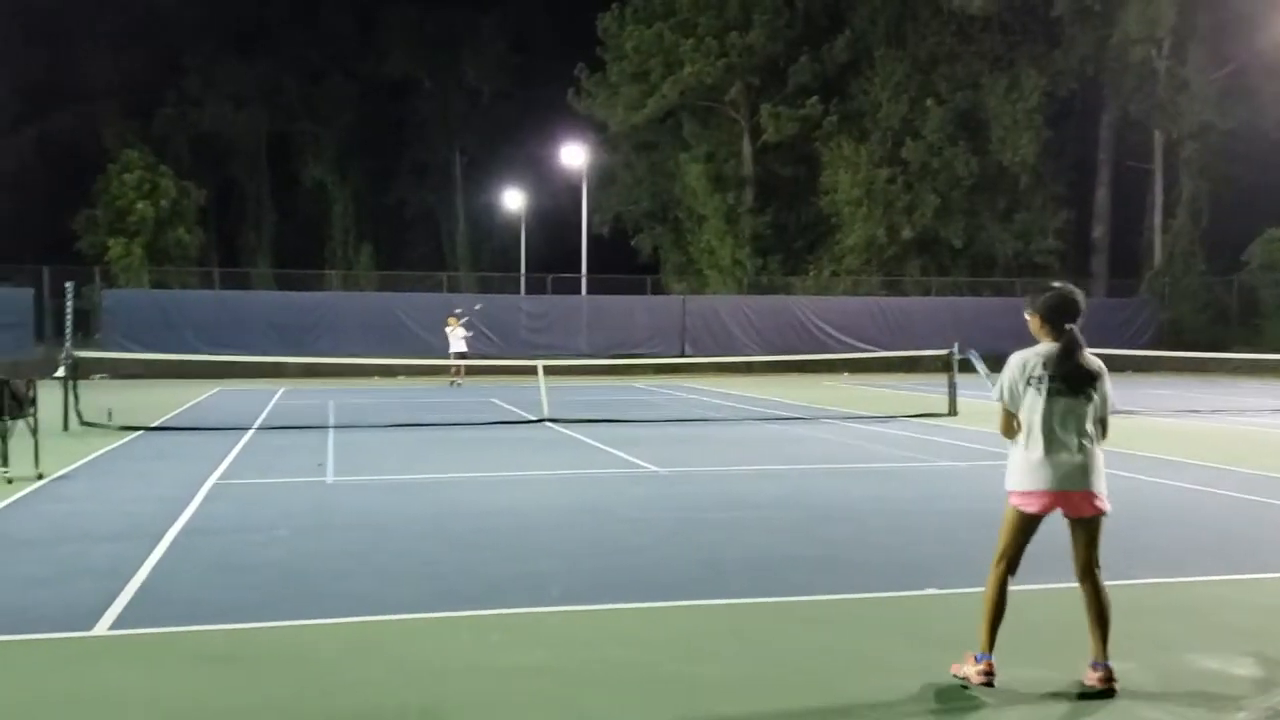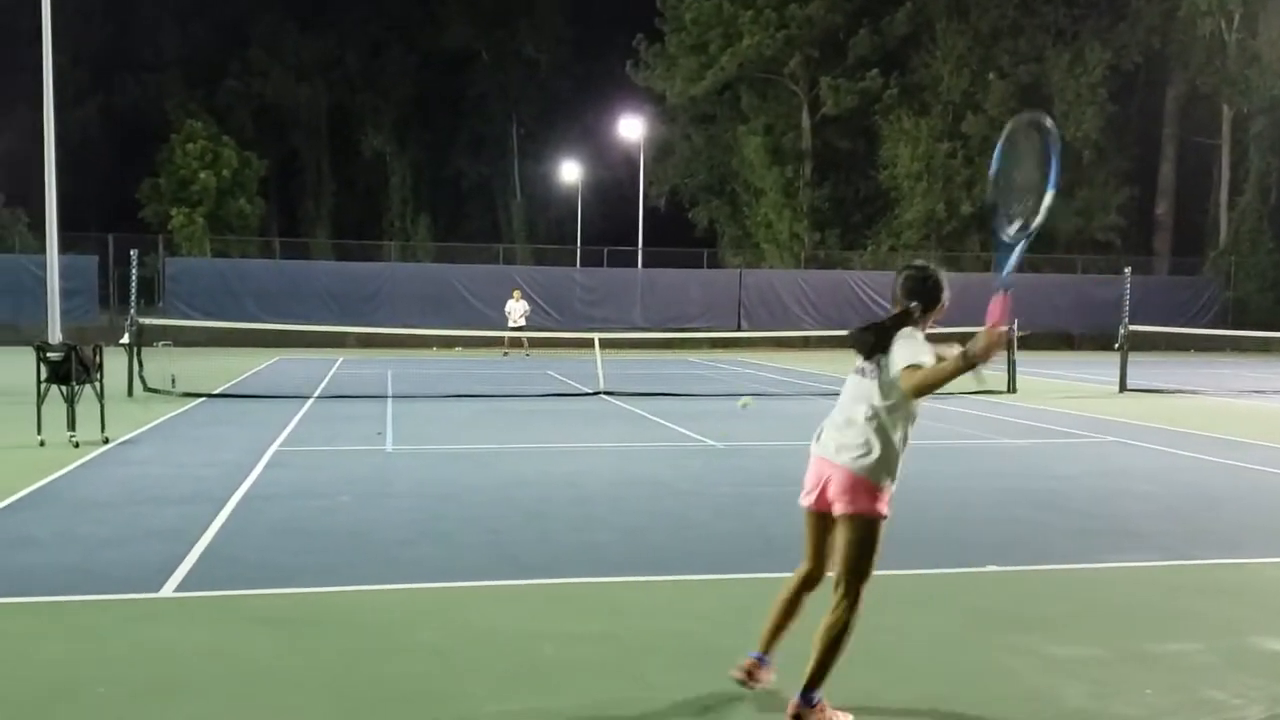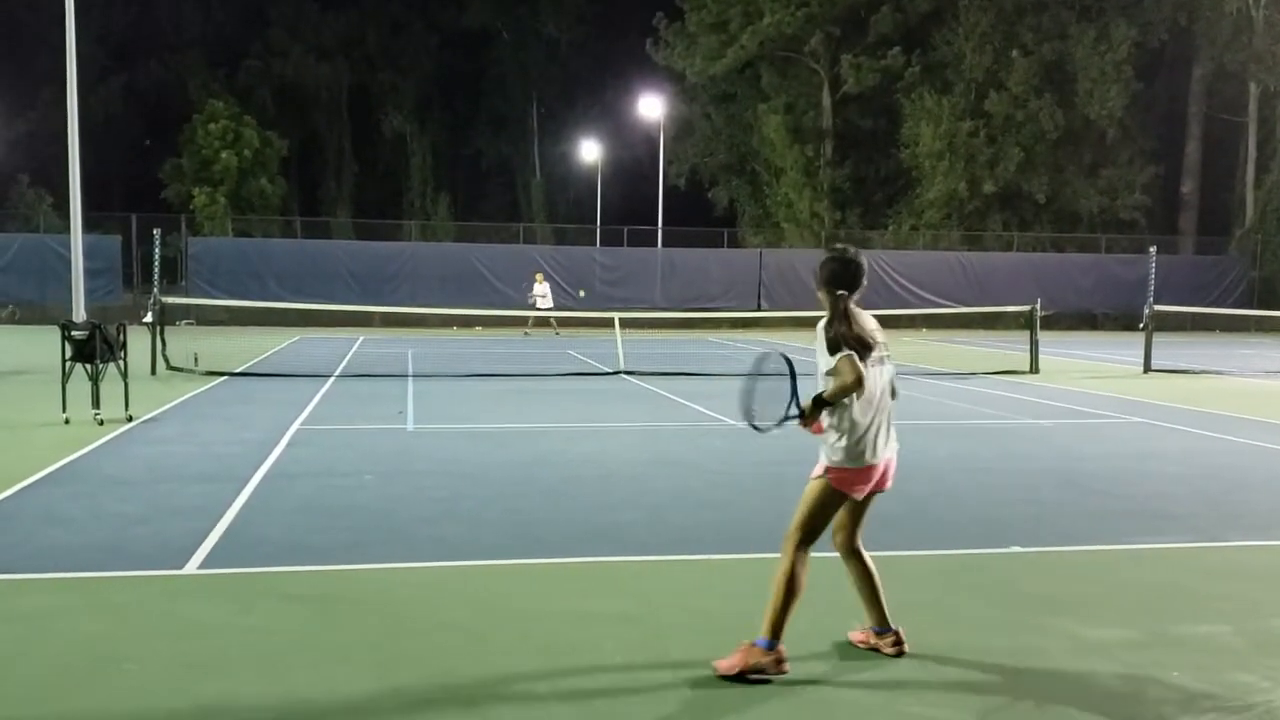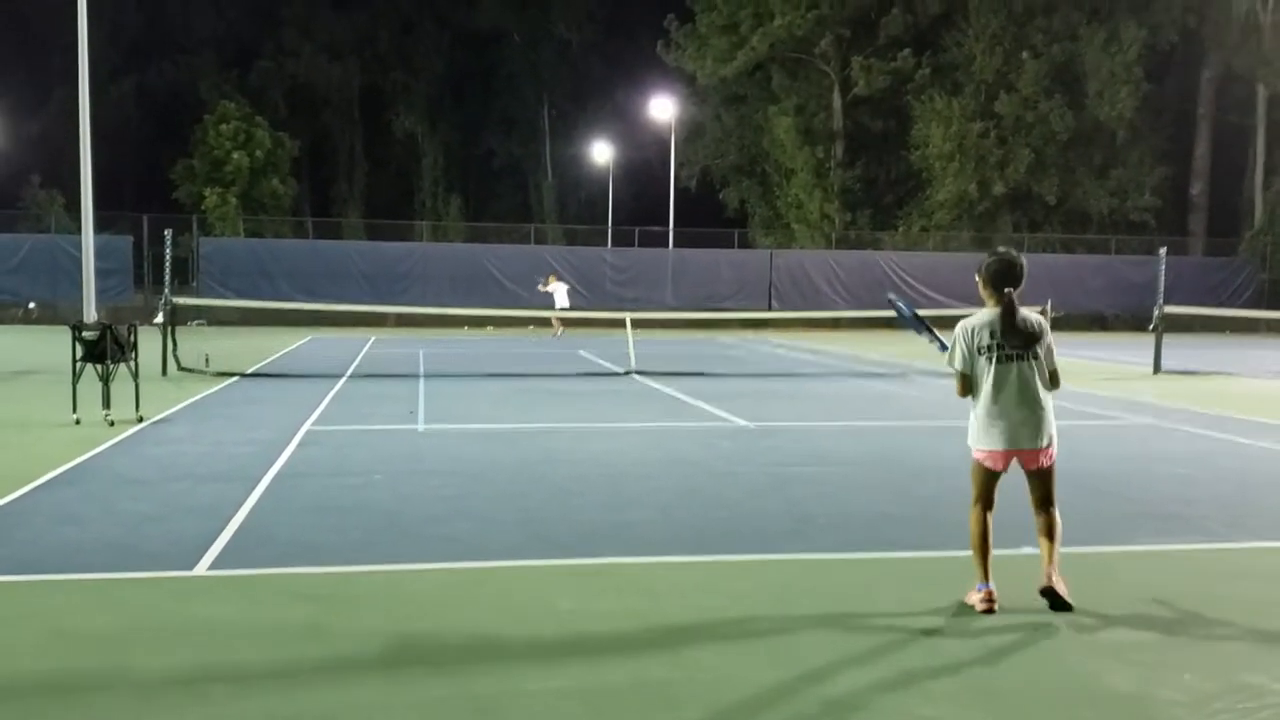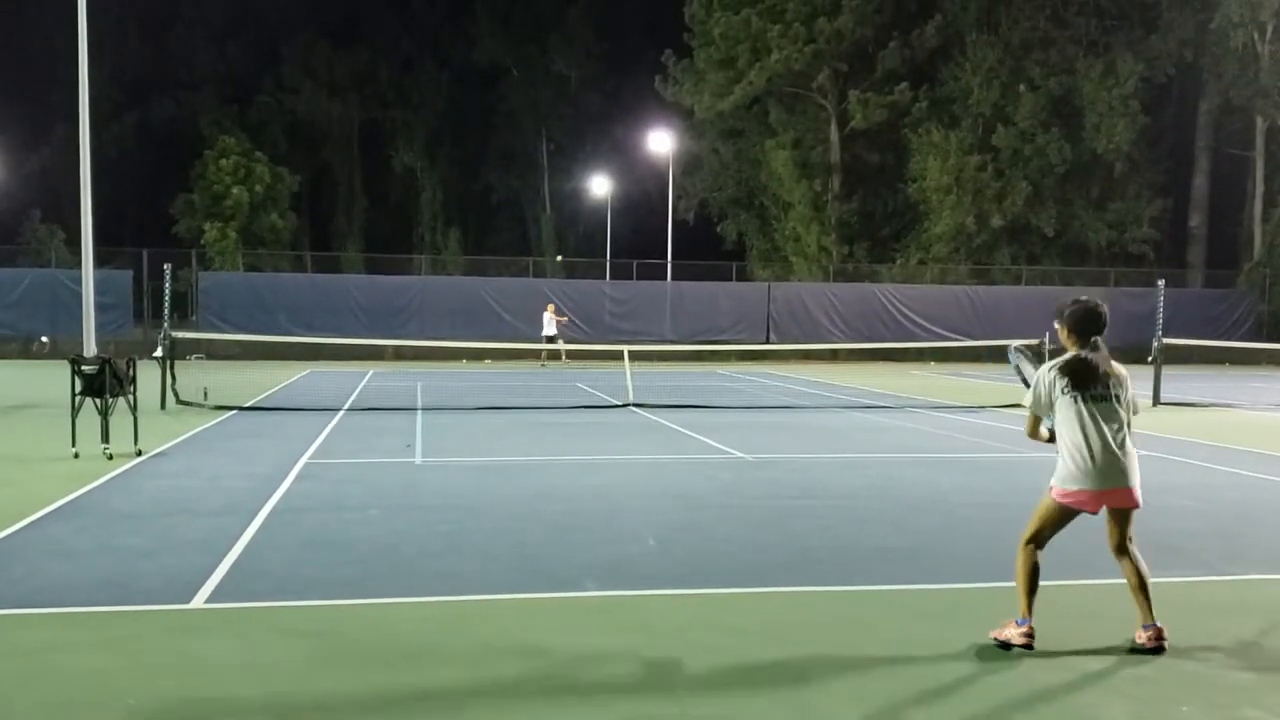
dt=1s
person 1, frame 1
left shoulder: (1021, 363)
right shoulder: (1094, 367)
left elbow: (1008, 429)
right elbow: (1100, 430)
left hip: (1034, 480)
right hip: (1084, 481)
left knee: (1003, 568)
right knee: (1089, 573)
left ankle: (983, 662)
right ankle: (1100, 667)
person 1, frame 2
left shoulder: (885, 335)
right shoulder: (910, 340)
right elbow: (909, 386)
left wrist: (961, 354)
right wrist: (969, 357)
left hip: (825, 459)
right hip: (858, 474)
left knee: (813, 570)
right knee: (847, 594)
left ankle: (756, 660)
person 1, frame 3
left shoulder: (831, 326)
right shoulder: (869, 325)
left elbow: (854, 382)
right elbow: (888, 390)
left wrist: (816, 406)
left hip: (848, 457)
right hip: (881, 452)
left knee: (795, 548)
right knee: (847, 543)
left ankle: (765, 649)
right ankle: (884, 632)
person 1, frame 4
left shoulder: (969, 328)
right shoulder: (1038, 324)
left elbow: (963, 389)
right elbow: (1054, 382)
left hip: (991, 433)
right hip: (1036, 431)
left knee: (981, 506)
right knee: (1046, 507)
left ankle: (984, 589)
right ankle: (1051, 574)
person 1, frame 5
left shoulder: (1050, 372)
right shoulder: (1118, 373)
left elbow: (1033, 431)
right elbow: (1125, 426)
left hip: (1078, 478)
right hip: (1122, 476)
left knee: (1030, 543)
right knee: (1123, 546)
left ankle: (1022, 625)
right ankle: (1151, 628)
